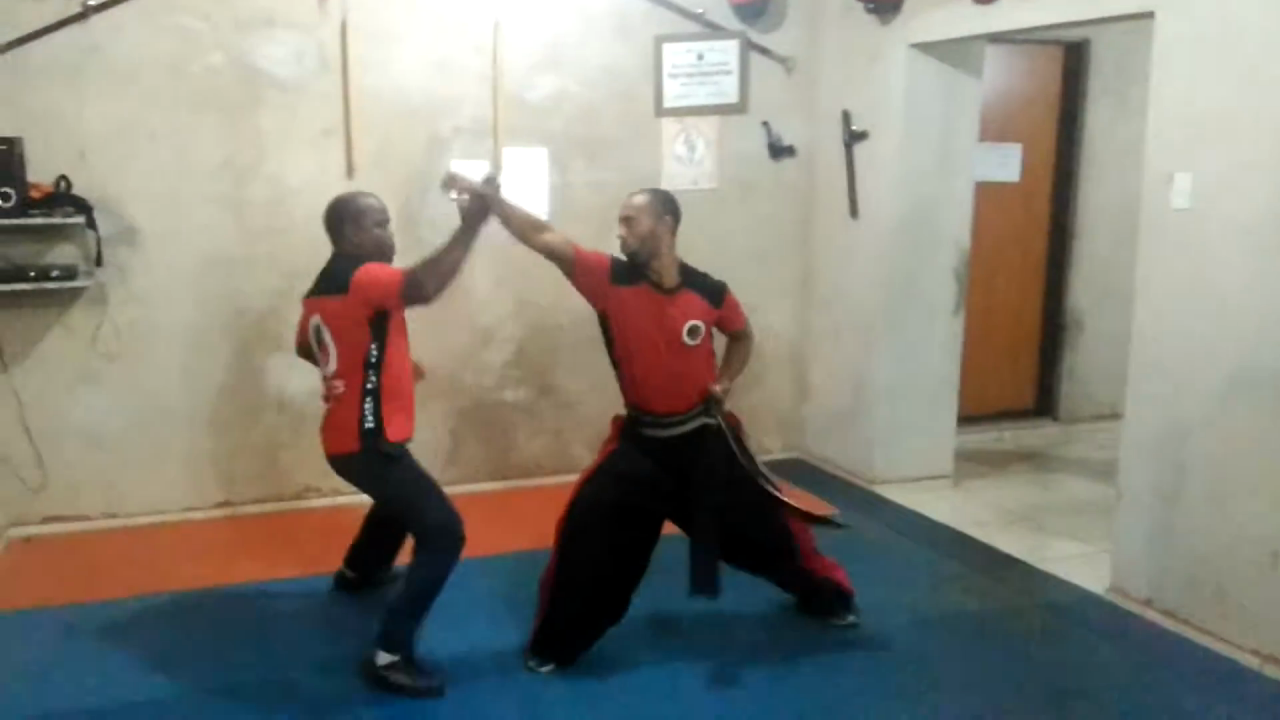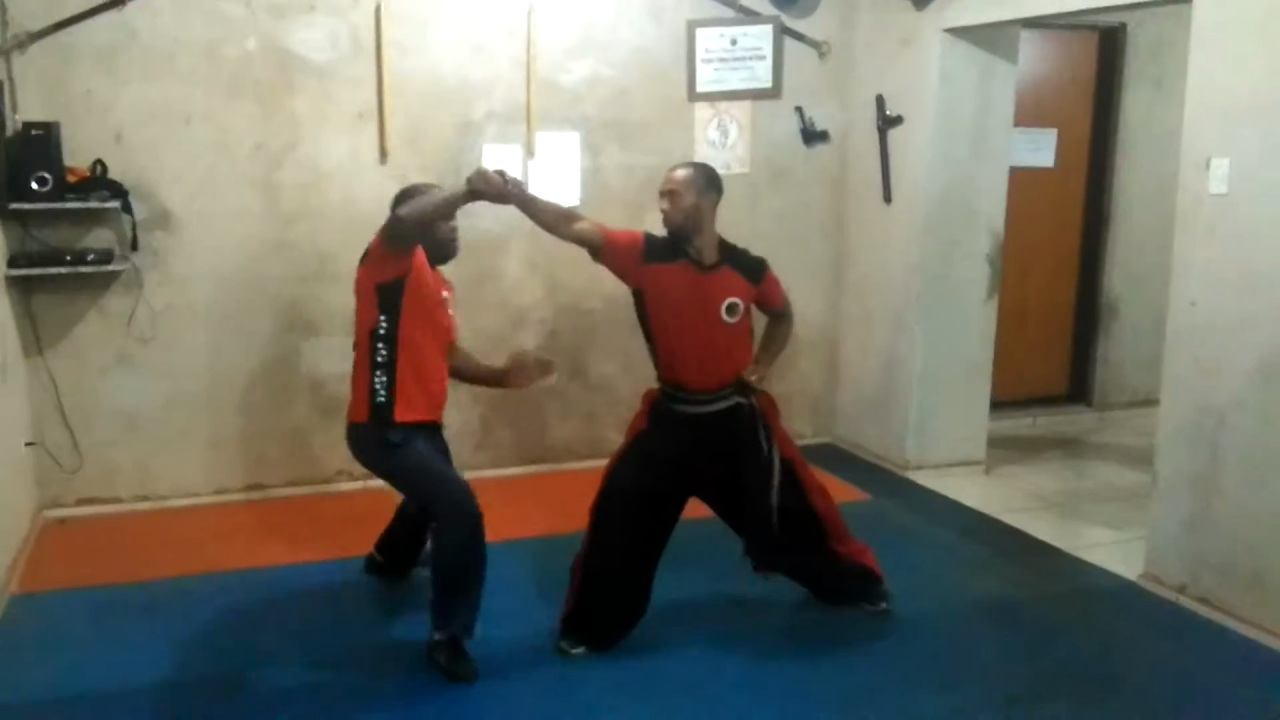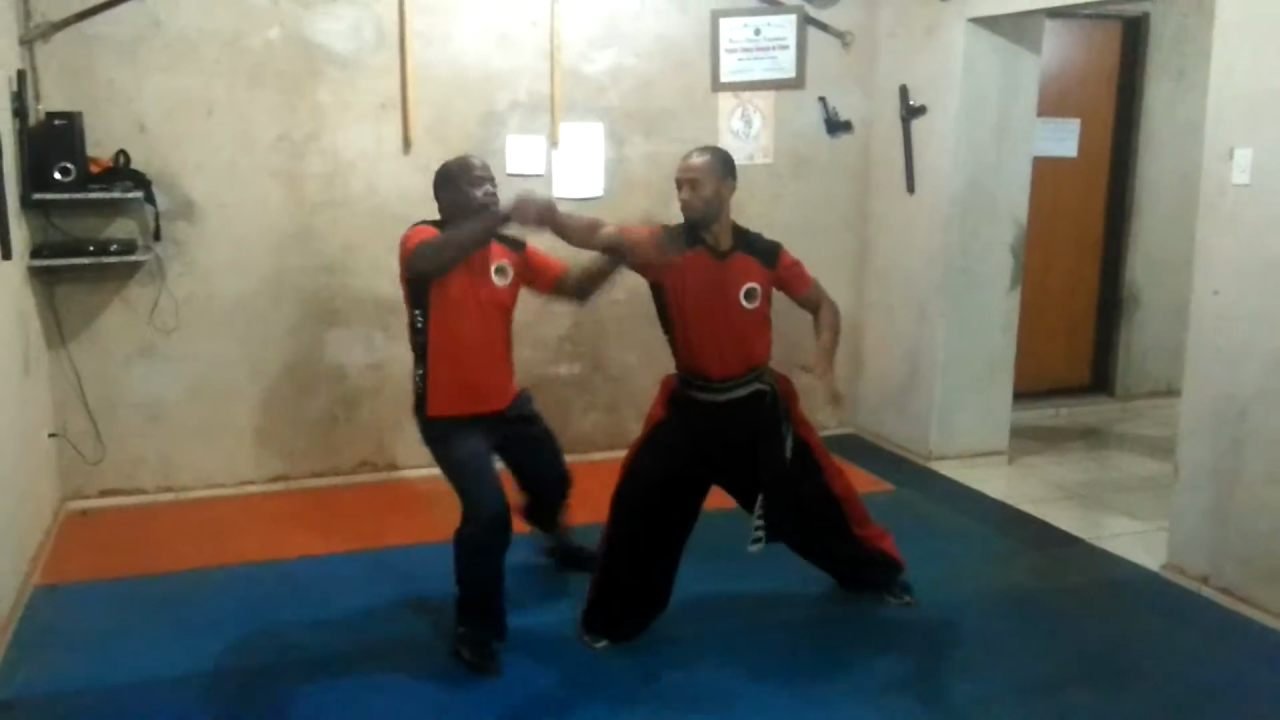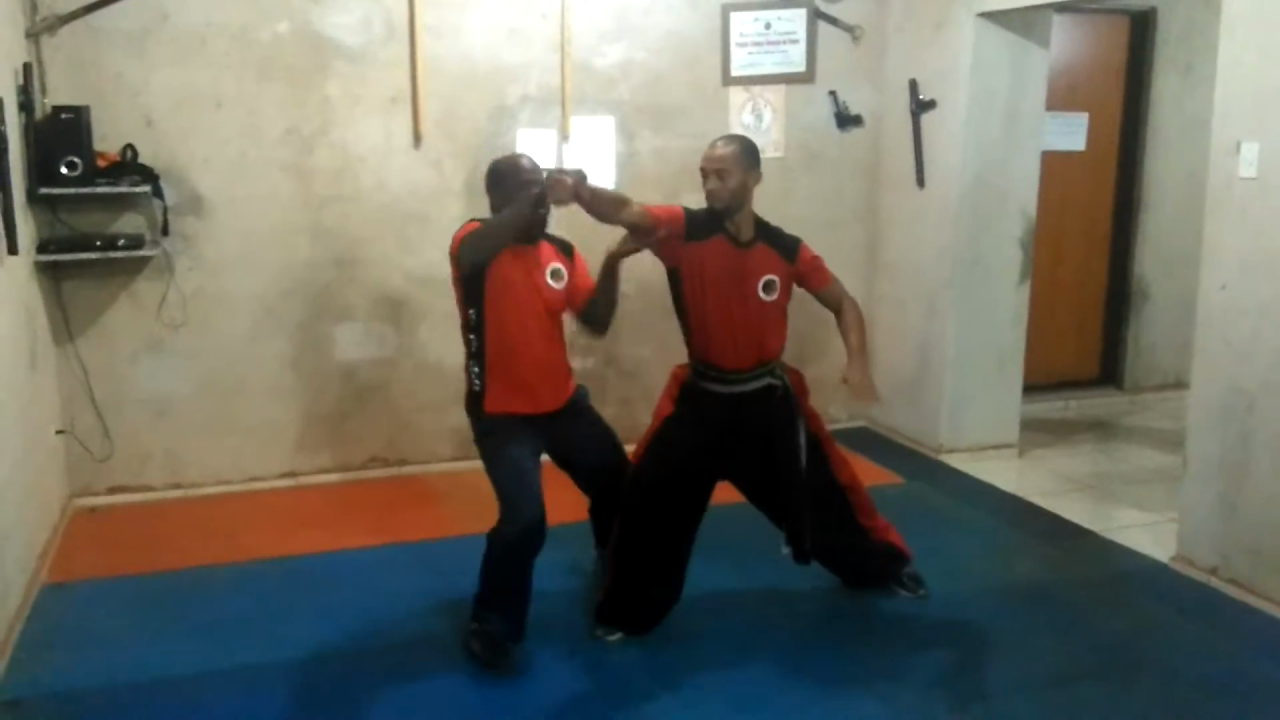
dt=0.3s
person 1, frame 1
left shoulder: (322, 289)
right shoulder: (363, 279)
left elbow: (307, 349)
right elbow: (425, 284)
right wrist: (470, 224)
left hip: (345, 436)
right hip: (369, 440)
left knee: (399, 503)
right knee: (443, 533)
left ankle: (358, 572)
right ankle: (390, 653)
person 1, frame 2
left shoulder: (436, 283)
right shoulder: (393, 260)
left elbow: (449, 357)
right elbow: (405, 218)
left wrist: (502, 374)
right wrist: (472, 189)
left hip: (419, 423)
right hip: (384, 427)
left knee: (428, 499)
right knee: (459, 513)
left ankle: (388, 558)
right ankle: (449, 634)
person 1, frame 3
left shoulder: (510, 250)
right shoulder: (426, 240)
left elbow: (574, 285)
right elbow: (425, 263)
left wrist: (617, 254)
right wrist: (500, 216)
left hip: (506, 403)
right hip: (447, 413)
left knee: (551, 480)
right knee: (489, 514)
left ankle: (555, 538)
right ankle: (475, 628)
person 1, frame 4
left shoulder: (562, 252)
right shoulder: (481, 237)
left elbow: (597, 321)
right elbow: (465, 257)
left wrist: (614, 263)
right wrist: (530, 203)
left hip: (563, 404)
right hip: (501, 413)
left knee: (617, 481)
right knee: (524, 518)
right ankle: (489, 625)
person 2, frame 1
left shoulder: (711, 292)
right shoulder: (610, 279)
left elbow: (743, 336)
right elbow: (544, 236)
left wrist: (723, 380)
right wrist: (485, 196)
left hip: (703, 439)
right hip: (641, 443)
left knee: (761, 524)
right knee: (587, 532)
left ankle: (829, 596)
right ankle: (554, 643)
person 2, frame 2
left shoulder: (749, 270)
right shoulder: (645, 256)
left elbow: (783, 316)
right elbow: (574, 225)
left wrist: (760, 365)
right wrist: (511, 191)
left hip: (738, 416)
right hip: (674, 418)
left knee: (794, 506)
right knee: (621, 513)
left ankle: (857, 581)
right ankle: (590, 625)
person 2, frame 3
left shoulder: (766, 255)
right shoulder: (662, 247)
left elbow: (823, 306)
right elbow: (597, 235)
left wrist: (823, 362)
right wrist: (546, 213)
left hip: (757, 404)
right hip: (690, 406)
left knee: (814, 495)
right knee: (640, 504)
left ankle: (880, 571)
right ankle: (612, 618)
person 2, frame 4
left shoulder: (787, 249)
right shoulder: (682, 230)
left elbow: (843, 304)
right elbow: (623, 211)
left wrist: (857, 363)
right wrist: (581, 192)
left hip: (769, 398)
right hip: (701, 399)
left knee: (824, 489)
right knee: (652, 497)
left ankle: (886, 565)
right ankle: (624, 610)
